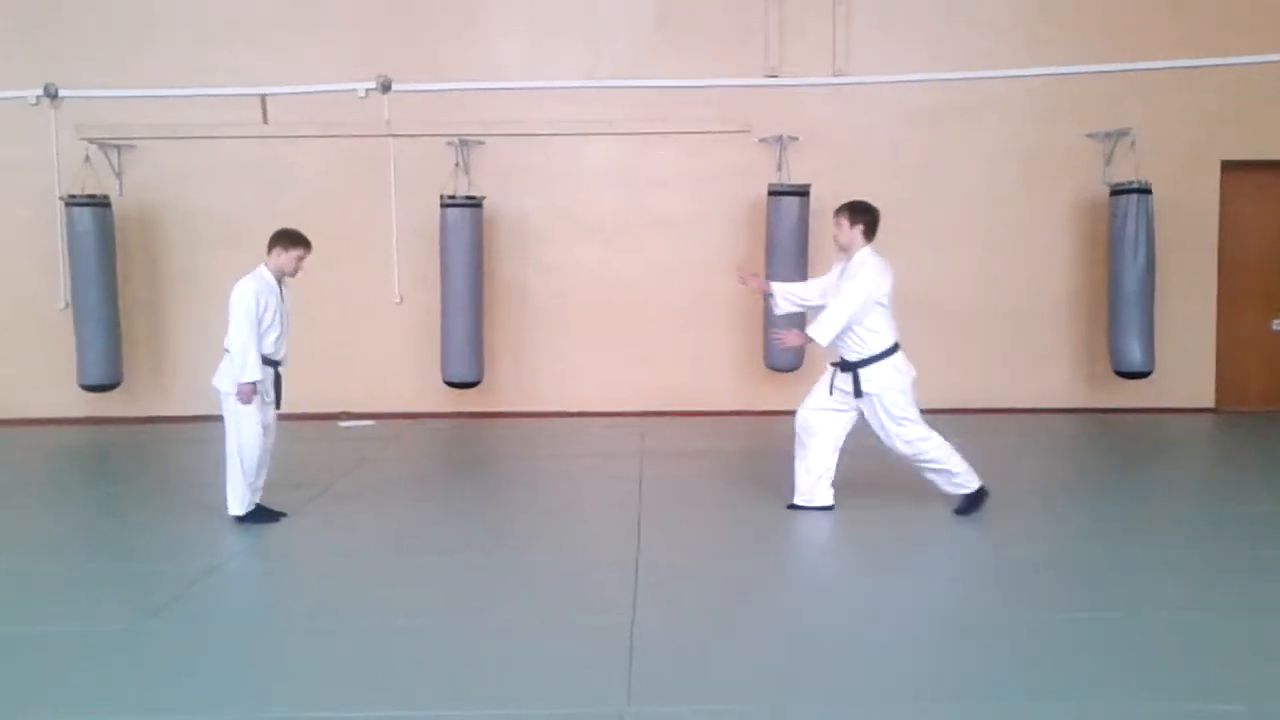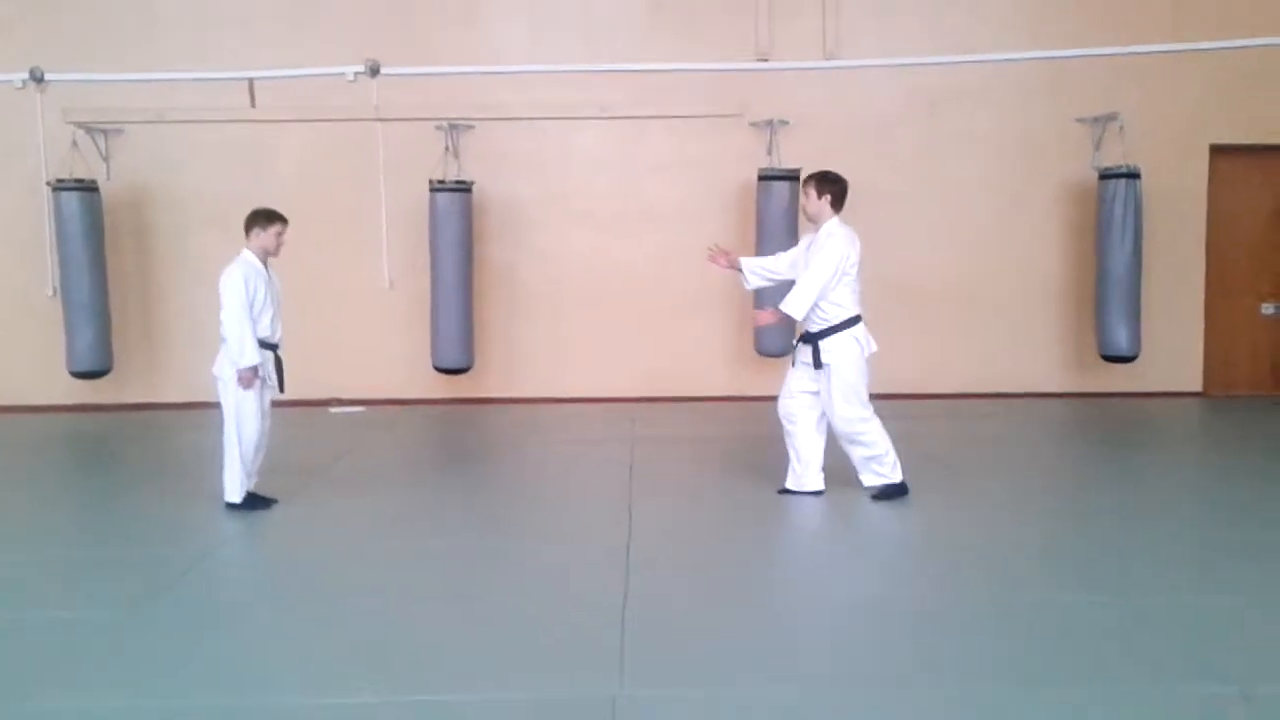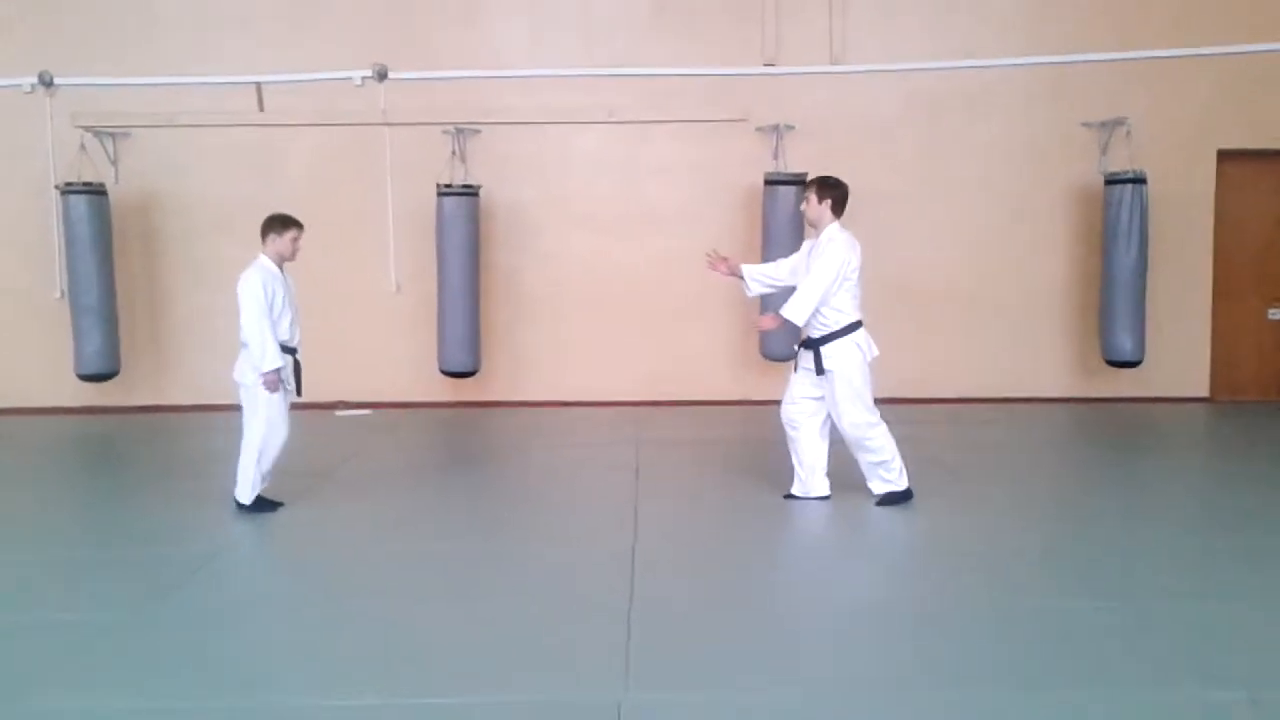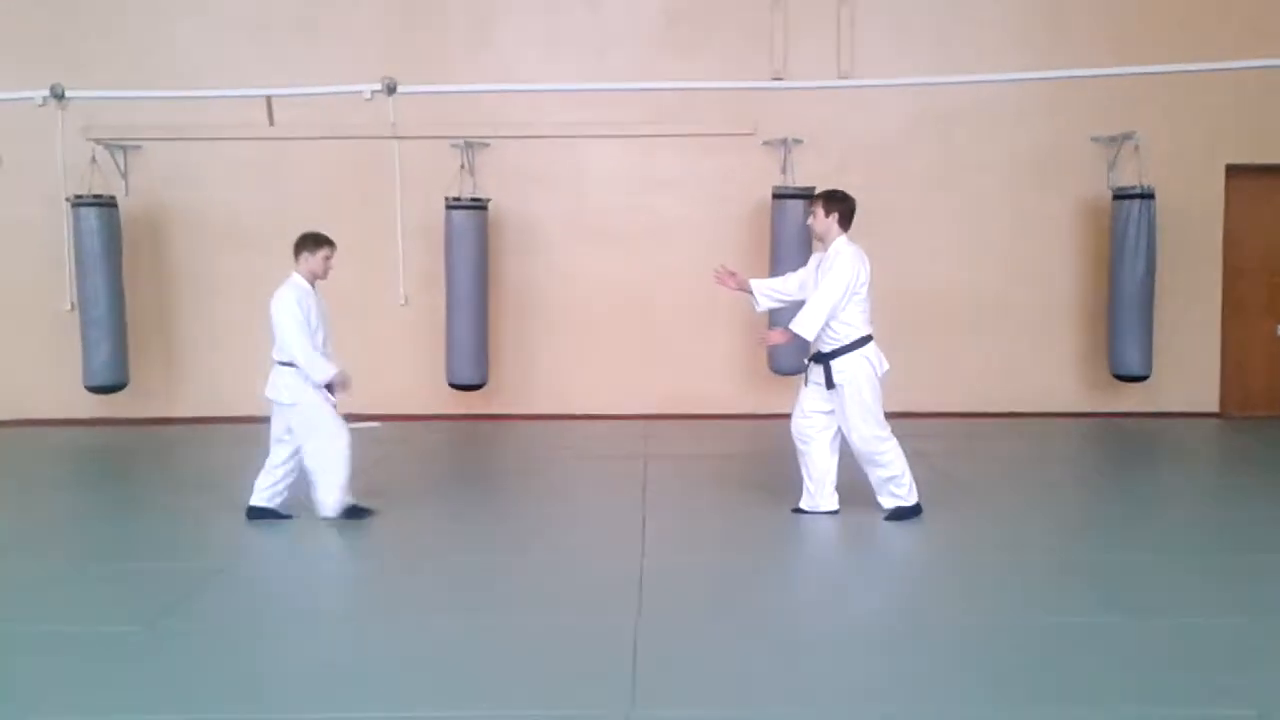
dt=0.3s
person 1, frame 1
left shoulder: (872, 269)
right shoulder: (844, 267)
left elbow: (842, 310)
right elbow: (814, 292)
left wrist: (805, 337)
right wrist: (768, 289)
left hip: (880, 371)
right hip: (849, 370)
left knee: (910, 437)
right knee: (812, 421)
left ankle: (969, 488)
right ankle: (813, 497)
person 1, frame 2
left shoulder: (840, 239)
right shoulder: (814, 240)
left elbow: (814, 283)
right elbow: (782, 265)
left wrist: (778, 314)
right wrist: (736, 264)
left hip: (841, 342)
right hip: (815, 342)
left knee: (850, 416)
right knee: (795, 406)
left ankle: (890, 480)
right ankle: (806, 481)
person 1, frame 3
left shoulder: (841, 244)
right shoulder: (814, 246)
left elbow: (815, 287)
right elbow: (783, 271)
left wrist: (780, 318)
right wrist: (736, 270)
left hip: (842, 348)
right hip: (817, 348)
left knee: (857, 421)
right knee: (798, 412)
left ankle: (895, 485)
right ankle: (811, 486)
person 1, frame 4
left shoulder: (849, 257)
right shoulder: (822, 259)
left elbow: (824, 302)
right elbow: (792, 285)
left wrist: (789, 333)
right wrist: (744, 285)
left hip: (852, 362)
right hip: (827, 362)
left knee: (868, 436)
right knee: (809, 427)
left ankle: (904, 500)
right ankle: (820, 500)
person 2, frame 1
left shoulder: (279, 289)
right shoulder: (251, 287)
right elbow: (242, 337)
right wrist: (247, 380)
left hip: (265, 376)
right hip: (245, 377)
left knee: (262, 442)
right knee: (247, 442)
left ankle: (251, 501)
right ankle: (242, 507)
person 2, frame 2
left shoulder: (265, 272)
right shoulder: (238, 273)
right elbow: (236, 323)
right wrist: (246, 365)
left hip: (262, 361)
right hip: (243, 364)
left knee: (257, 429)
right knee: (244, 430)
left ankle: (244, 488)
right ankle: (236, 494)
person 2, frame 3
left shoulder: (279, 276)
right shoulder: (256, 277)
right elbow: (256, 328)
right wrist: (270, 367)
left hip: (276, 365)
right hip: (261, 368)
left knee: (270, 431)
right knee: (268, 433)
left ankle: (250, 494)
right ankle: (246, 494)
person 2, frame 4
left shoulder: (306, 293)
right shoulder: (290, 296)
right elbow: (299, 346)
left wrist: (328, 375)
right wrist: (330, 374)
left hip: (302, 381)
right hip: (296, 382)
left knee: (288, 446)
right knee: (334, 438)
left ankle: (262, 503)
right ankle: (336, 504)
